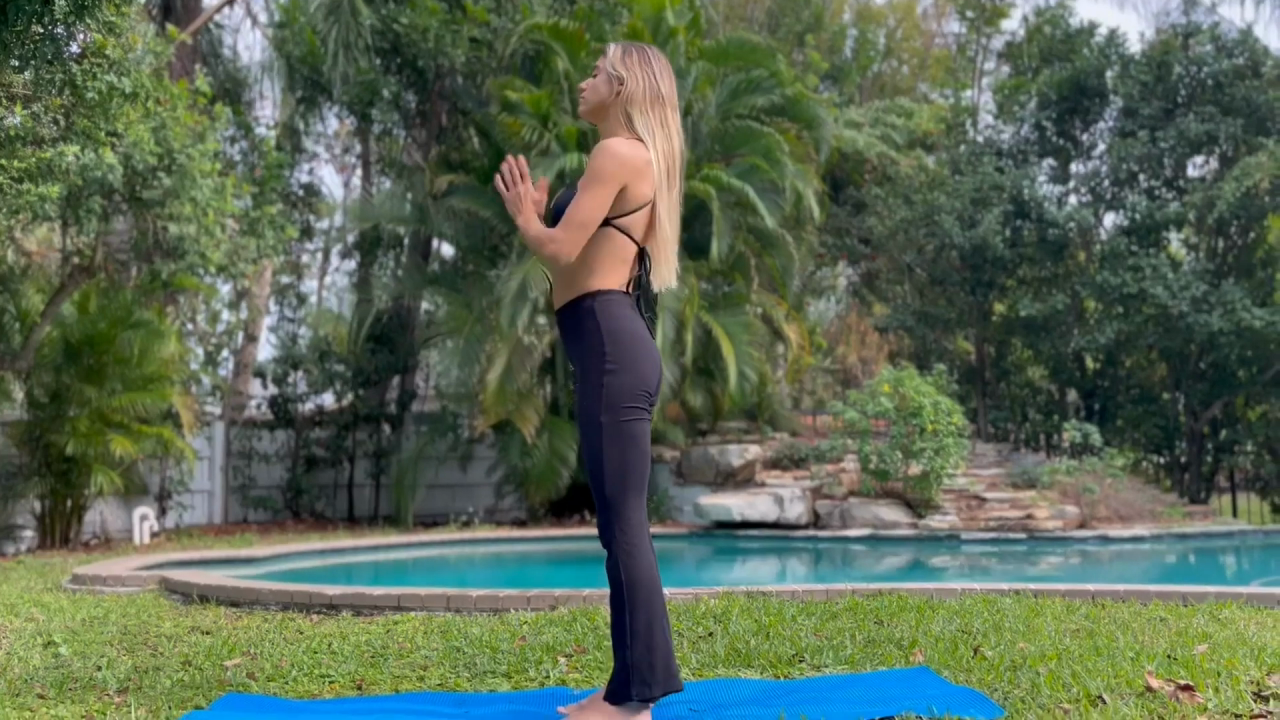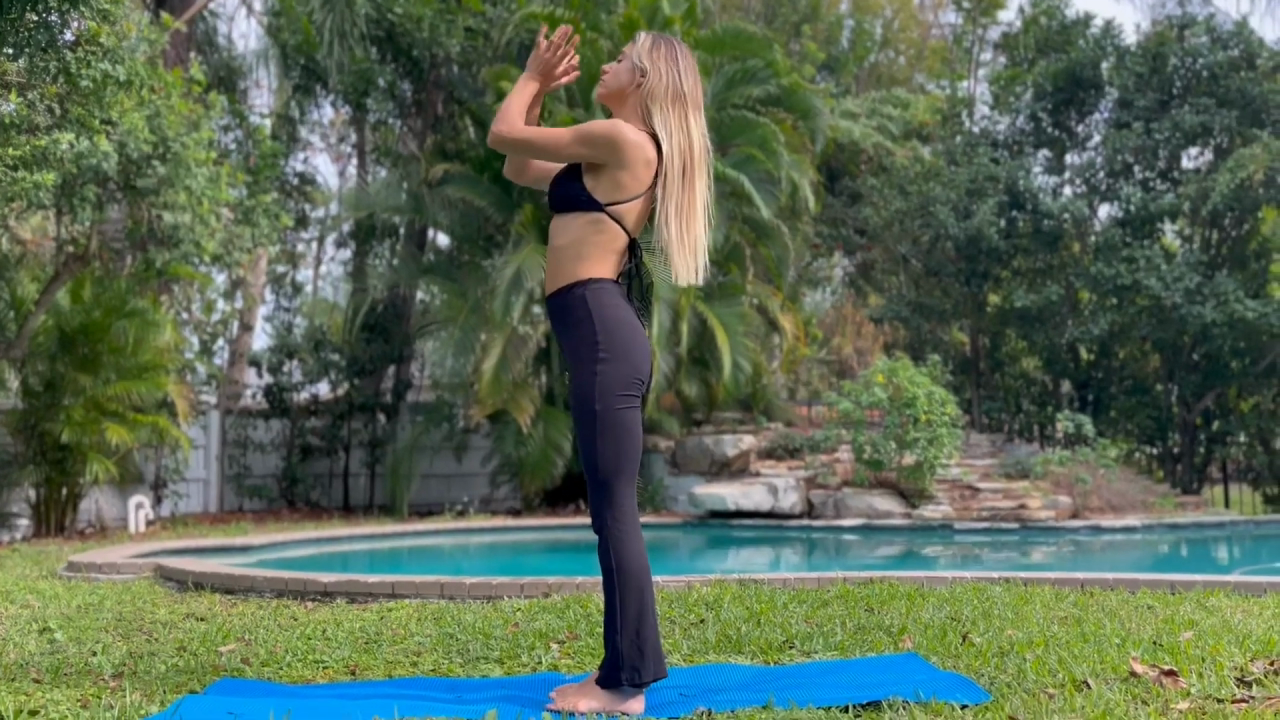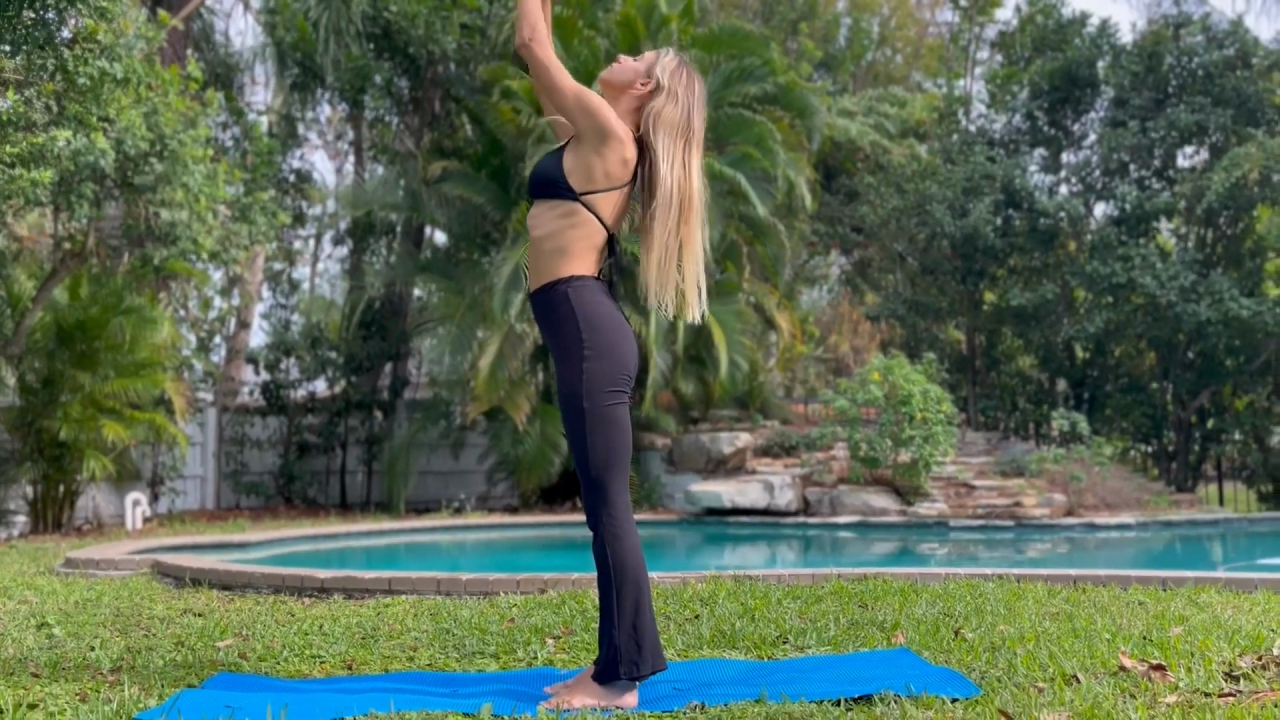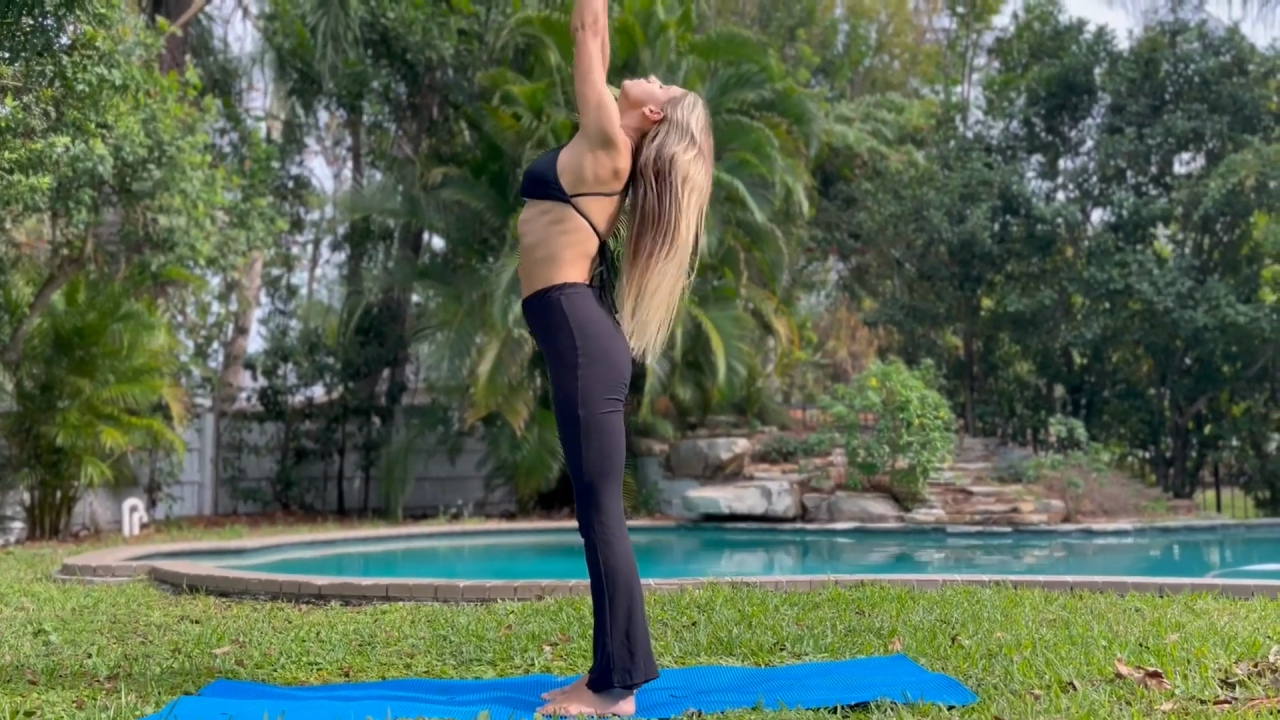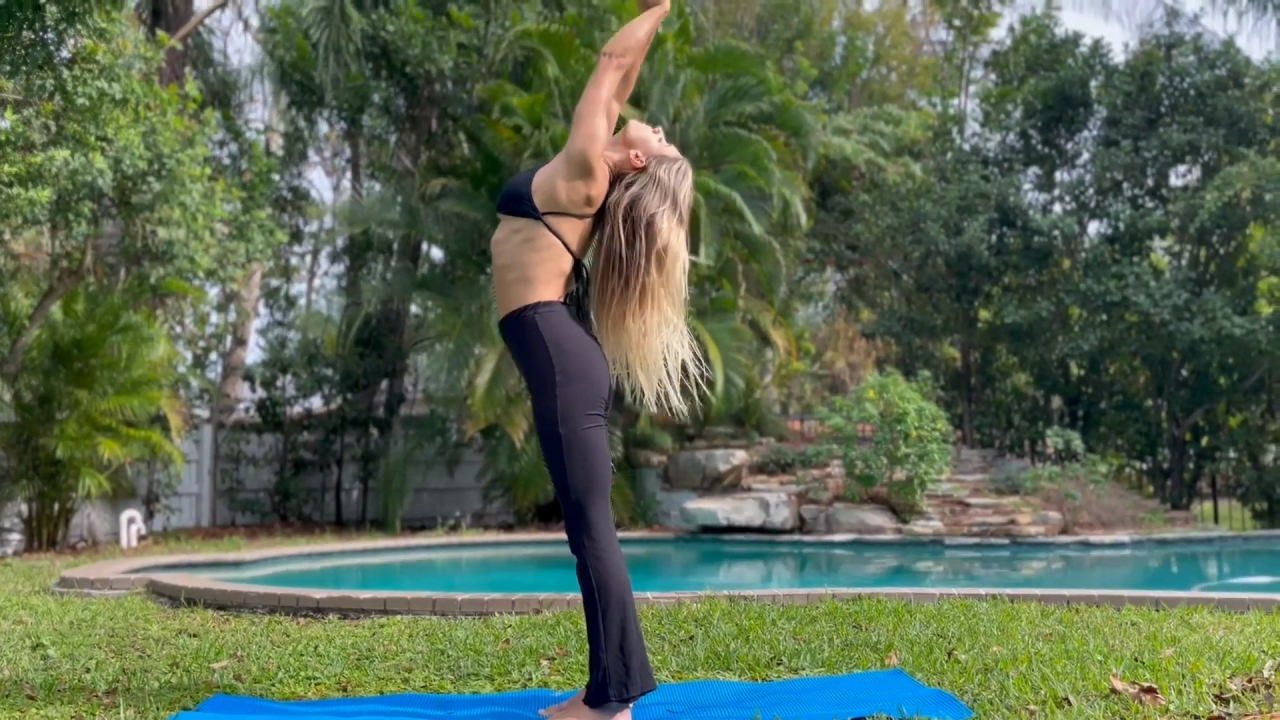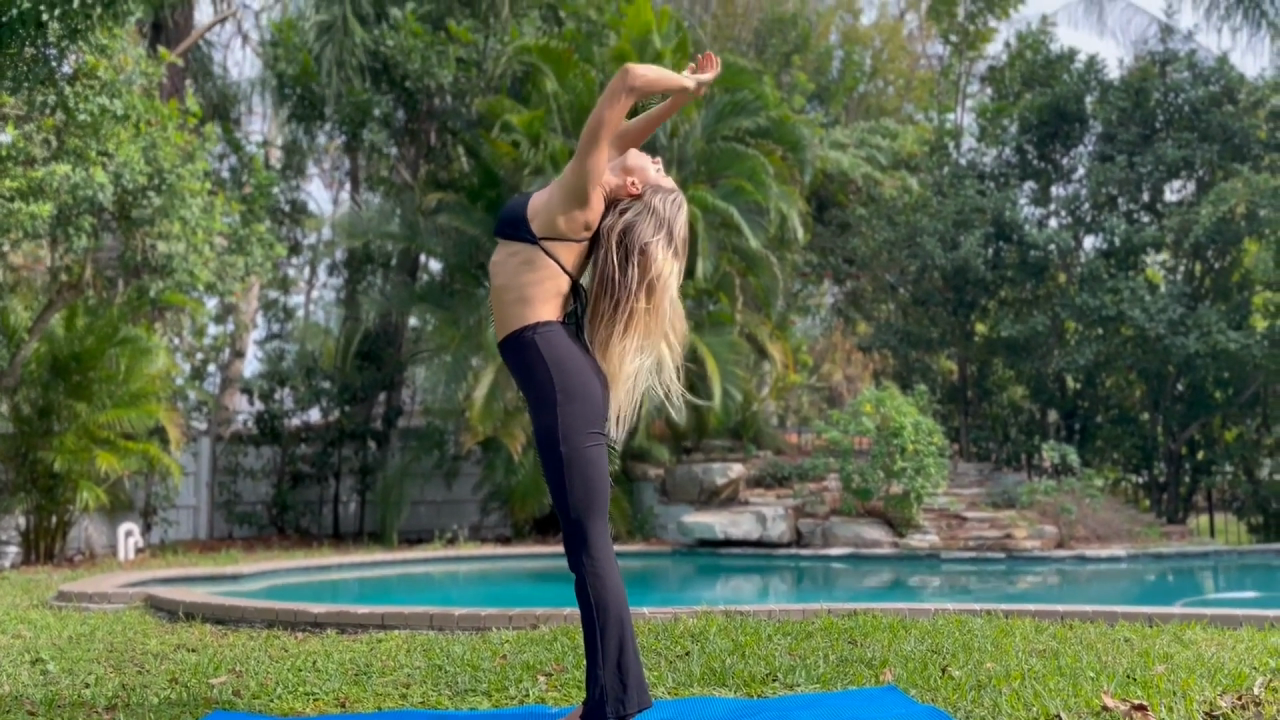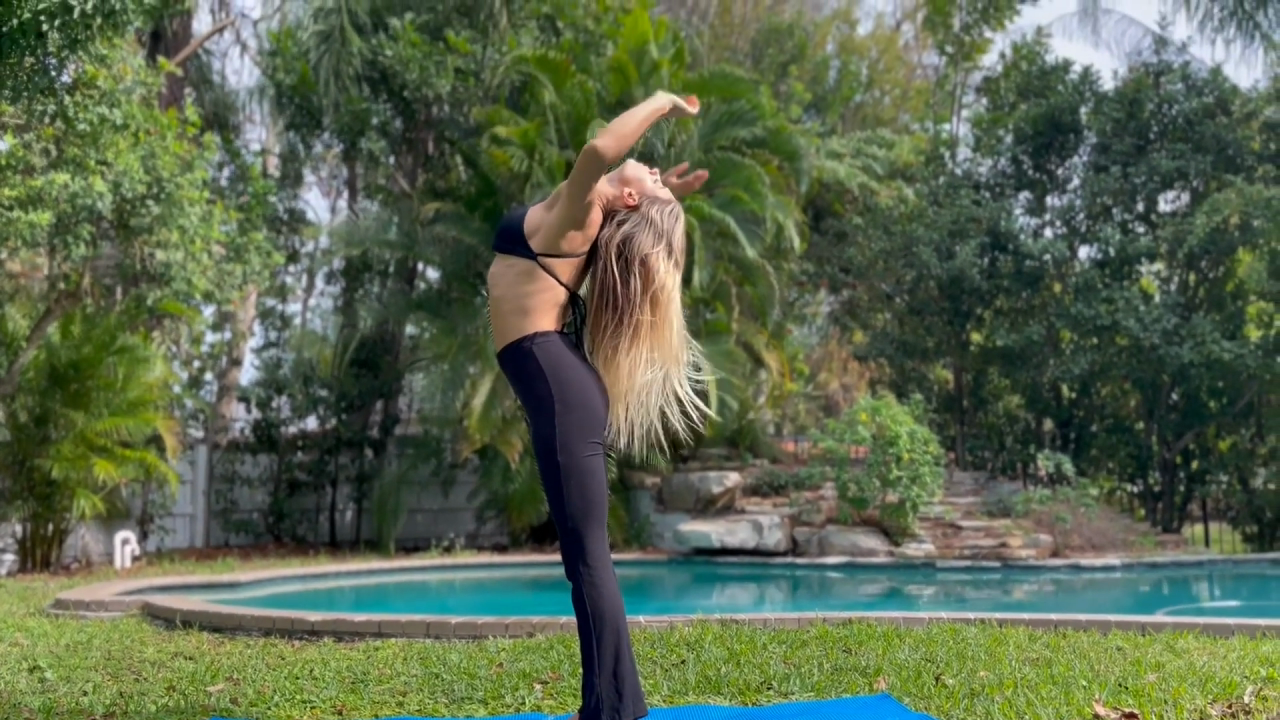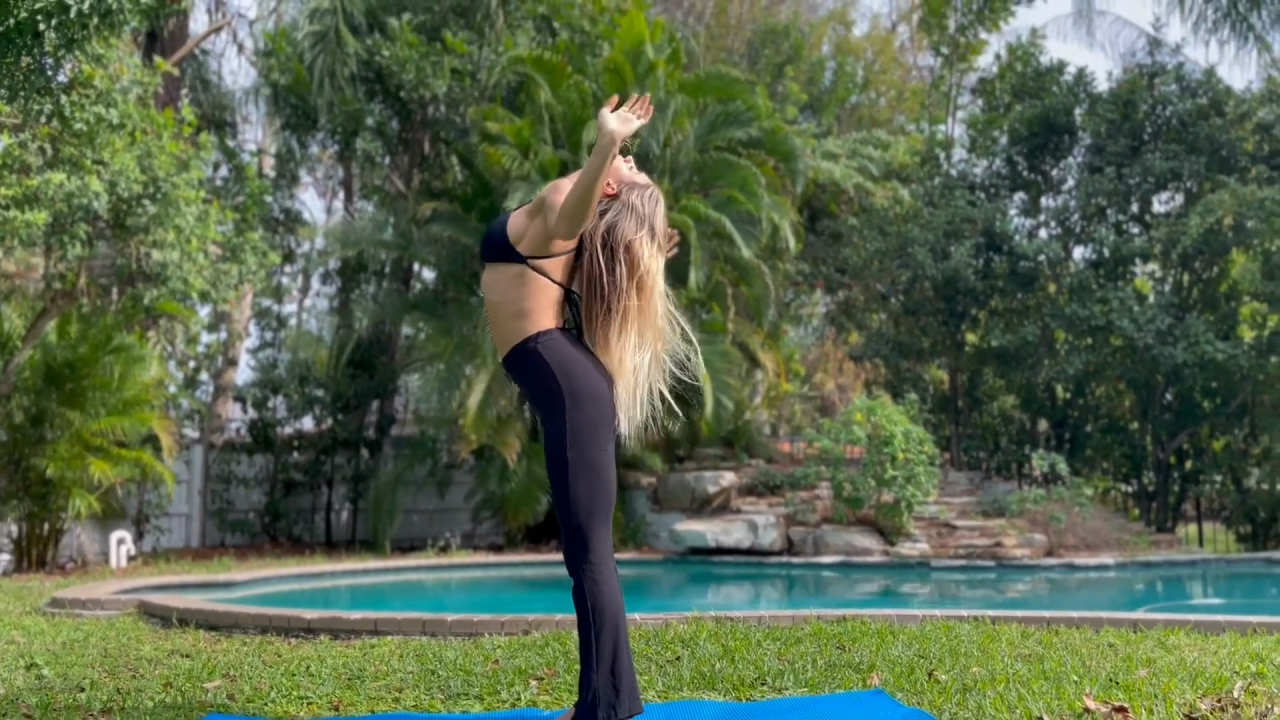
dt=0.5s
person 1, frame 1
left shoulder: (619, 153)
right shoulder: (623, 162)
left elbow: (561, 252)
left wrist: (522, 212)
right wrist: (535, 216)
left hip: (612, 350)
right hip: (610, 350)
left knee: (623, 523)
right knee: (622, 525)
person 1, frame 2
left shoulder: (620, 139)
right shoulder: (616, 152)
left elbow: (501, 135)
right elbow: (519, 169)
left wrist: (531, 80)
right wrist: (539, 87)
left hip: (600, 335)
right hip: (599, 336)
left knee: (614, 511)
right knee: (611, 511)
person 1, frame 3
left shoulder: (608, 132)
right shoulder: (594, 139)
right elbow: (538, 68)
left hip: (586, 332)
right hip: (586, 332)
left knee: (608, 506)
right knee: (604, 507)
left ankle: (620, 677)
right ankle: (618, 664)
person 1, frame 4
left shoulder: (606, 141)
right shoulder: (605, 149)
left hip: (579, 336)
right hip: (579, 337)
left knee: (599, 512)
right knee: (597, 511)
person 1, frame 5
left shoulder: (586, 169)
right shoulder: (588, 176)
left elbow: (612, 59)
right elbow: (616, 79)
left hip: (557, 353)
right hip: (563, 356)
left knee: (590, 527)
right knee: (589, 527)
person 1, frame 6
left shoulder: (582, 196)
right shoulder: (593, 202)
left elbow: (625, 80)
right elbow: (618, 135)
left wrist: (684, 86)
right wrist: (681, 93)
left hip: (556, 374)
right hip: (558, 376)
left knee: (588, 543)
right knee: (586, 542)
person 1, frame 7
left shoulder: (580, 209)
right shoulder: (587, 221)
left elbow: (599, 150)
left wrist: (661, 104)
right wrist: (658, 205)
left hip: (556, 386)
right hip: (561, 386)
left knee: (586, 554)
right knee: (585, 552)
person 1, frame 8
left shoulder: (557, 195)
right shoulder: (556, 215)
left elbow: (567, 223)
left wrist: (607, 140)
left hip: (568, 388)
right hip: (568, 390)
left knee: (588, 553)
right knee: (586, 552)
